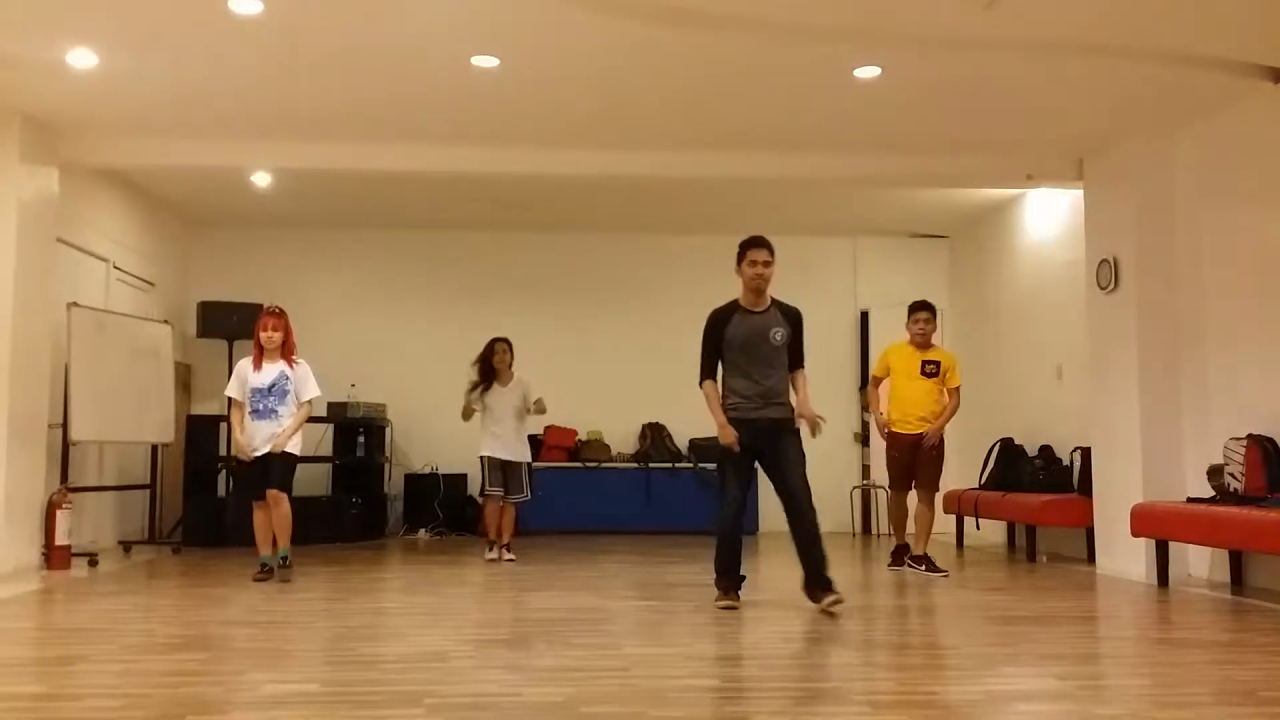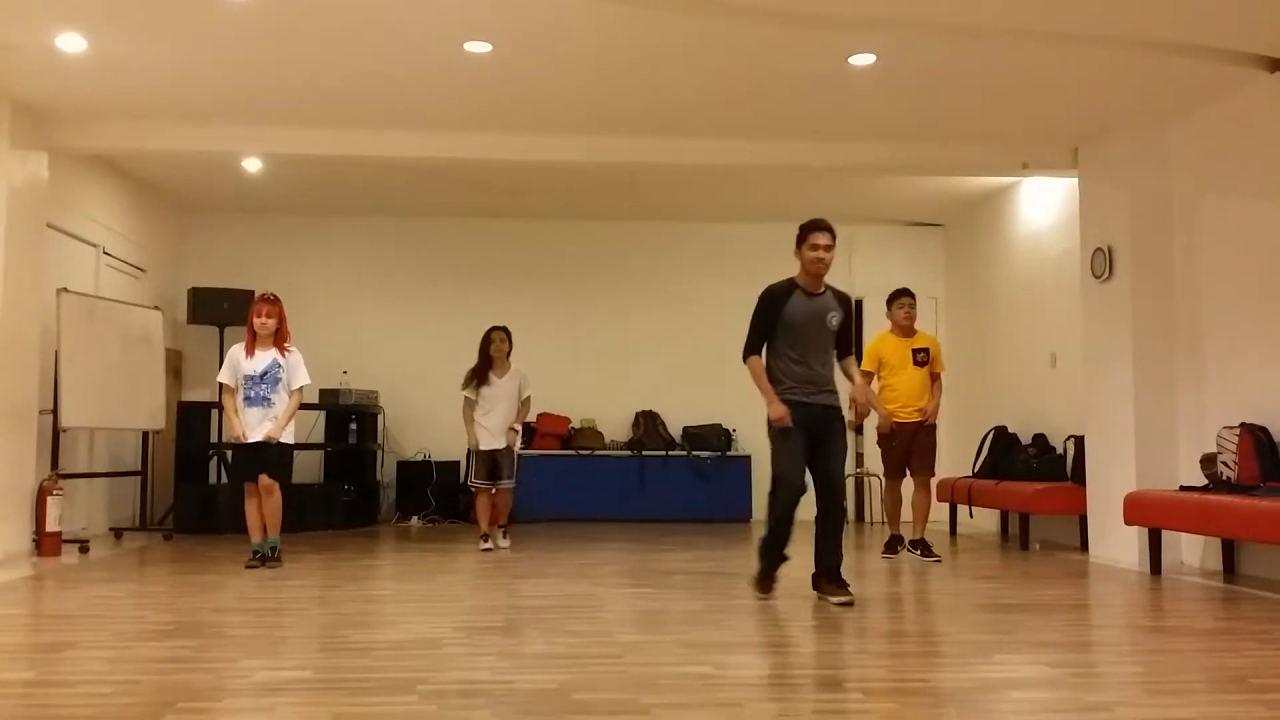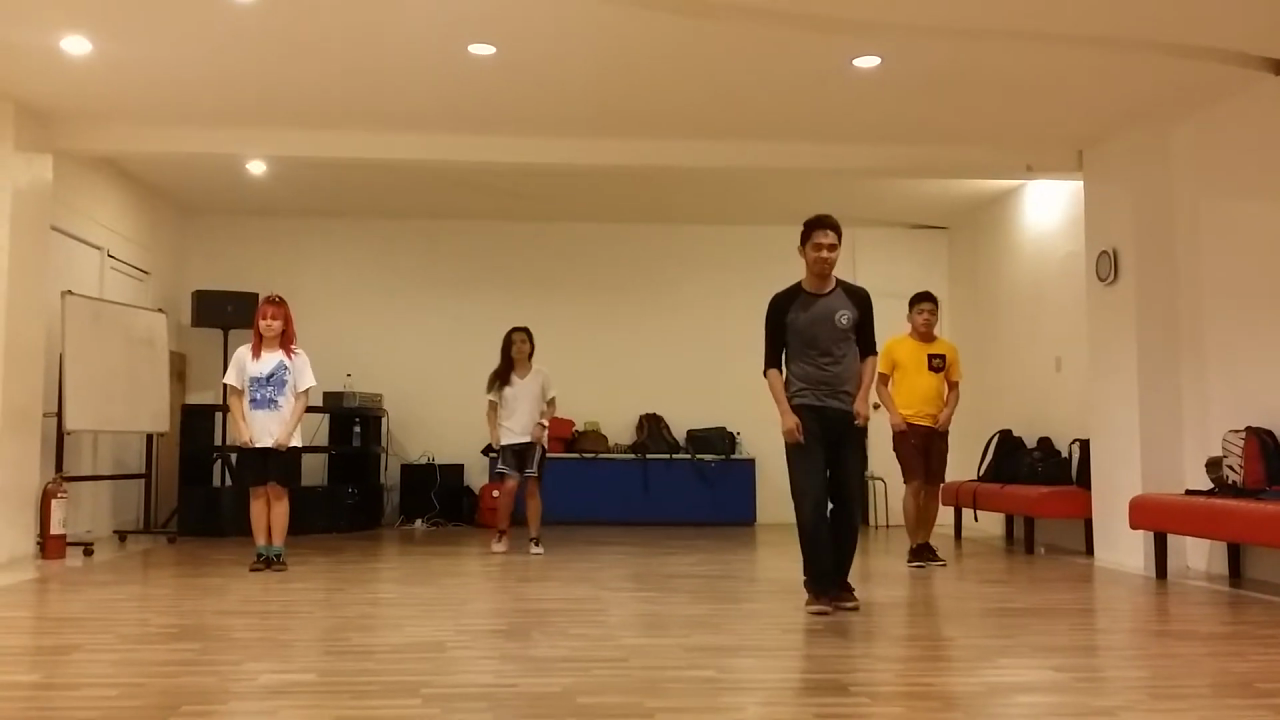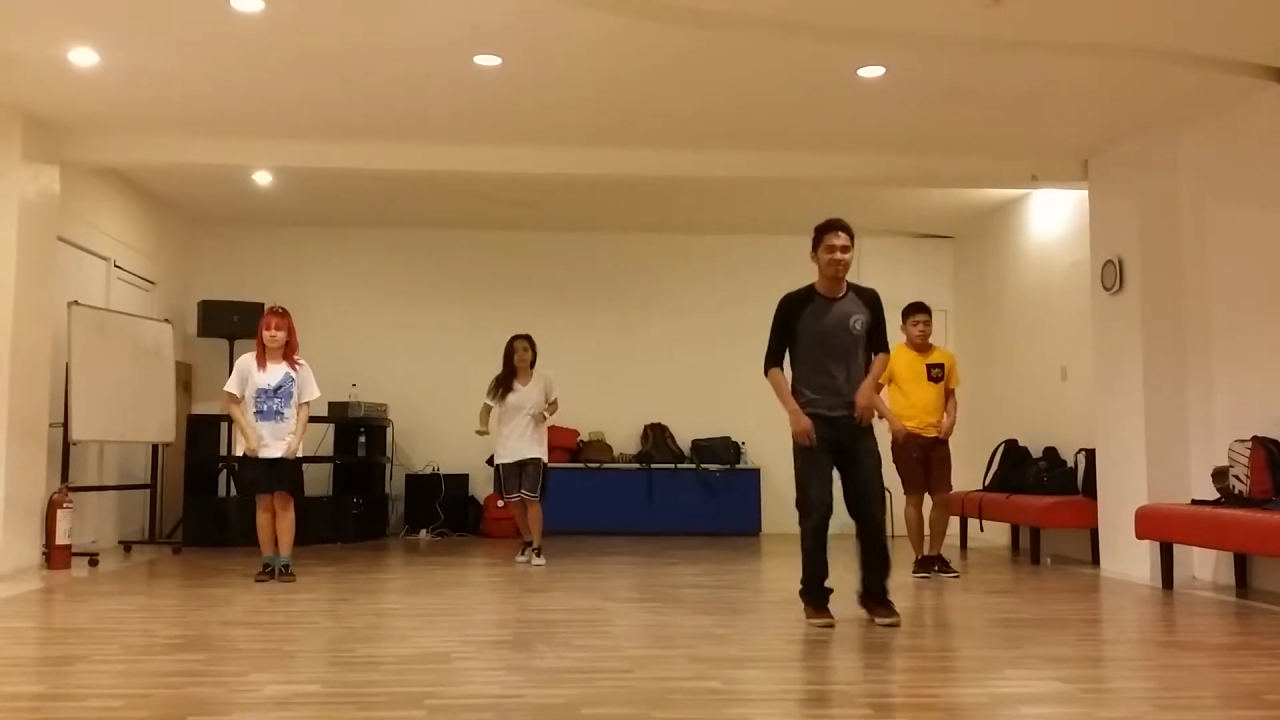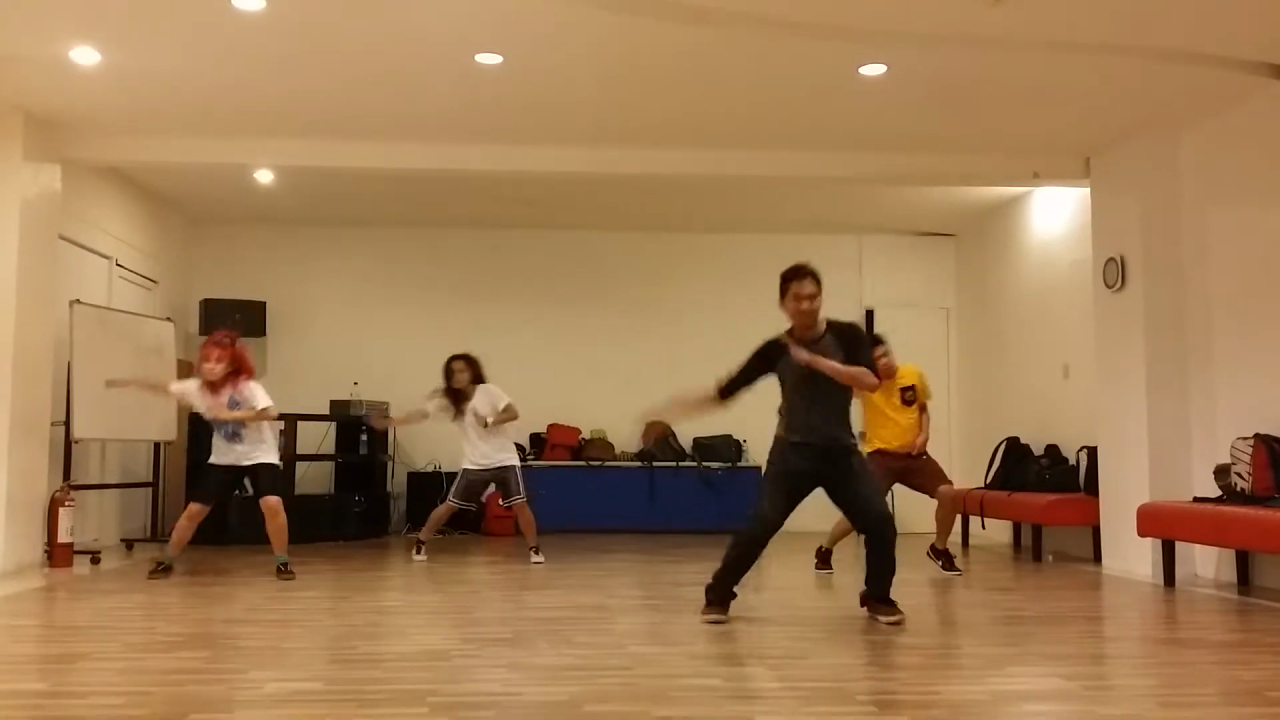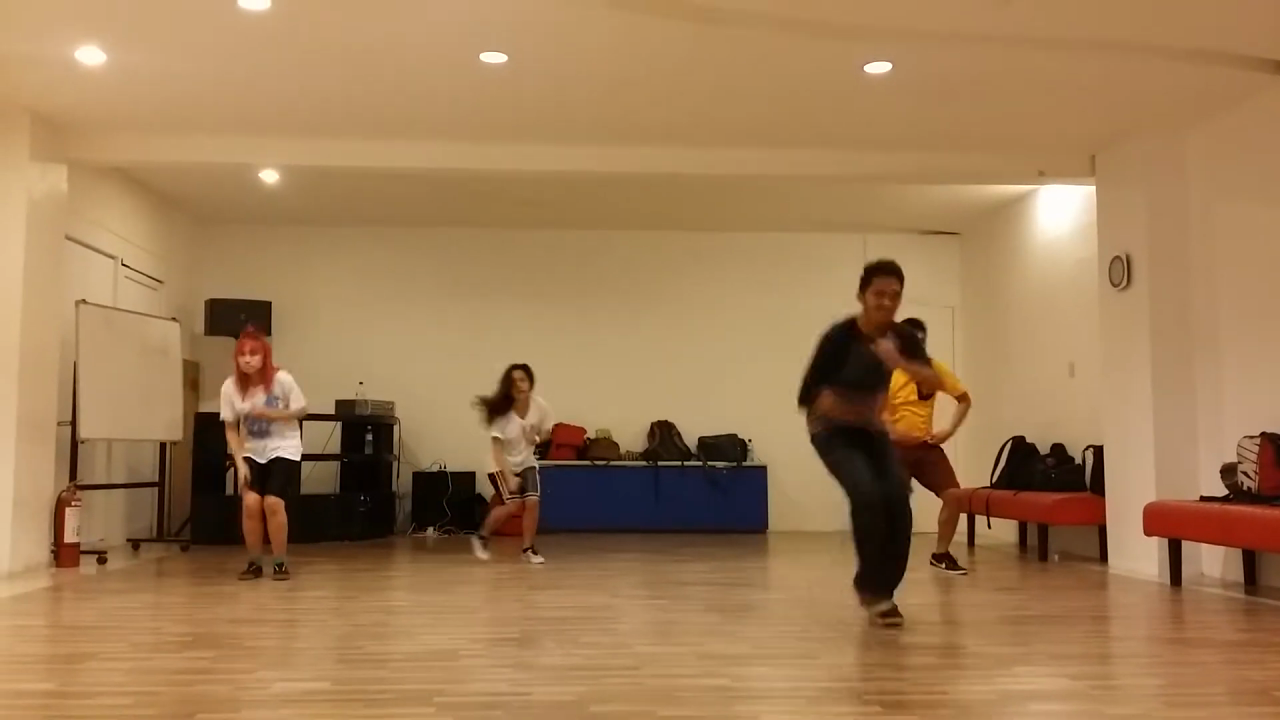
dt=0.5s
person 1, frame 1
left shoulder: (790, 317)
right shoulder: (721, 319)
right elbow: (707, 377)
left wrist: (802, 401)
right wrist: (721, 422)
left hip: (780, 423)
right hip: (739, 425)
left knee: (800, 499)
right knee: (732, 507)
left ankle: (818, 582)
right ankle: (727, 584)
person 1, frame 2
left shoulder: (841, 303)
right shoulder: (777, 296)
right elbow: (751, 353)
left wrist: (857, 383)
right wrist: (771, 400)
left hip: (828, 408)
right hip: (789, 407)
left knee: (834, 492)
right knee: (789, 484)
left ankle: (829, 576)
right ankle: (768, 561)
person 1, frame 3
left shoulder: (857, 299)
right shoulder: (784, 304)
left elbow: (868, 352)
right elbow: (772, 364)
left wrist: (863, 396)
right wrist: (784, 411)
left hip: (847, 414)
right hip: (805, 413)
left knee: (848, 501)
right knee: (811, 501)
left ankle: (839, 581)
right ankle: (818, 586)
person 1, frame 4
left shoulder: (867, 301)
right shoulder: (794, 304)
left elbow: (880, 351)
right elbow: (772, 364)
left wrist: (869, 383)
right wrist: (794, 412)
left hip: (855, 421)
right hip: (813, 421)
left knee: (871, 508)
right knee: (816, 507)
left ankle: (876, 594)
right ankle: (814, 597)
person 1, frame 5
left shoulder: (848, 335)
right shoulder: (774, 351)
left elbow: (871, 381)
right elbow: (725, 392)
left wrist: (814, 360)
right wrist: (677, 410)
left hip: (840, 449)
right hip: (793, 449)
left knee: (879, 520)
right knee: (761, 523)
left ankle: (879, 596)
right ankle: (718, 594)
person 1, frame 6
left shoulder: (902, 336)
right shoulder: (839, 336)
left elbow: (930, 379)
right elbow: (808, 399)
left wrist: (900, 362)
right wrist: (863, 413)
left hip: (873, 431)
right hip: (833, 431)
left knee: (897, 506)
right knee: (868, 495)
left ankle: (883, 588)
right ankle: (870, 584)
person 2, frame 1
left shoulder: (297, 367)
right shoulder: (245, 367)
left elbow: (306, 406)
right elbow: (236, 407)
left wrist: (285, 435)
right wrist: (237, 436)
left hip: (284, 445)
right hip: (253, 447)
left knee: (277, 495)
right knee: (259, 502)
left ankle: (284, 556)
right ankle: (265, 562)
person 2, frame 2
left shoulder: (289, 354)
right shoulder: (237, 352)
left elbow: (296, 395)
right elbow: (228, 393)
left wrist: (278, 427)
right wrist: (234, 424)
left hip: (277, 433)
right hip: (246, 434)
left knee: (268, 483)
right knee: (251, 488)
left ankle: (273, 545)
right ankle: (257, 548)
person 2, frame 3
left shoulder: (295, 356)
right shoulder: (244, 354)
left elbow: (302, 398)
right elbow: (234, 396)
left wrist: (288, 432)
right wrist: (242, 429)
left hip: (283, 439)
right hip: (253, 439)
left knee: (278, 491)
right knee: (257, 492)
left ankle: (278, 552)
right ankle: (261, 552)
person 2, frame 4
left shoulder: (299, 367)
right shoulder: (246, 363)
left elbow: (303, 407)
right elbow: (232, 404)
left wrist: (296, 439)
right wrist: (249, 437)
left hip: (286, 447)
right hip: (255, 447)
left knee: (285, 501)
right knee: (264, 502)
left ankle: (285, 563)
right ankle: (268, 562)
person 2, frame 5
left shoulder: (246, 386)
right shoulder: (196, 387)
left elbow: (270, 413)
right elbow: (164, 388)
left wrist: (231, 415)
right wrist: (129, 383)
left hip: (260, 456)
right hip: (223, 459)
left knee: (272, 504)
right knee: (194, 510)
left ankle: (282, 561)
right ankle: (167, 560)
person 2, frame 6
left shoulder: (281, 380)
right shoulder: (231, 386)
left elbow: (301, 411)
right elbow: (229, 429)
left wrist: (270, 415)
right wrist: (239, 462)
left hip: (283, 451)
right hip: (250, 453)
left knee: (273, 504)
right knee: (250, 506)
left ankle: (280, 563)
right ankle: (254, 562)
person 3, frame 1
left shoulder: (945, 358)
right shoulder: (892, 353)
left elbow: (954, 398)
right elbow: (873, 385)
left wrist: (939, 425)
right wrist: (876, 414)
left hip: (929, 435)
right hip: (898, 433)
left knee: (926, 494)
right knee: (898, 493)
left ankle: (919, 555)
right ankle: (901, 545)
person 3, frame 2
left shoulder: (930, 343)
right shoulder: (878, 345)
left elbow: (936, 379)
right elbow: (865, 383)
left wrist: (935, 403)
right wrist: (880, 412)
left hip: (923, 421)
right hip: (893, 423)
left knee: (923, 480)
right knee: (893, 480)
left ankle: (918, 539)
right ankle: (894, 537)
person 3, frame 3
left shoulder: (947, 350)
right shoulder: (894, 347)
left elbow: (953, 388)
right elbow: (881, 384)
left wrist: (949, 411)
right wrist: (893, 413)
left hip: (936, 427)
right hip: (907, 425)
left knee: (933, 488)
right knee: (915, 485)
left ankle: (924, 543)
right ankle: (914, 547)
person 3, frame 4
left shoulder: (945, 358)
right shoulder: (892, 357)
right elbow: (872, 392)
left wrist: (951, 418)
right wrist: (892, 419)
left hip: (937, 437)
right hip: (907, 437)
left knee: (942, 497)
right knee: (914, 497)
left ankle: (935, 555)
right ankle: (920, 558)
person 3, frame 5
left shoulder: (915, 375)
left wrist: (924, 434)
left hip: (912, 453)
right hip: (881, 454)
left knee: (947, 493)
left ankle: (940, 549)
right ankle: (825, 550)
person 3, frame 6
left shoulder: (937, 371)
left elbow: (965, 399)
left wrist: (950, 430)
right wrist: (891, 431)
left hip: (927, 445)
right hip: (895, 445)
left knee: (953, 495)
left ankle: (941, 554)
person 4, frame 1
left shoulder: (522, 384)
right shoulder: (483, 387)
left elbow: (542, 407)
right elbow: (466, 416)
left wrist: (530, 408)
right wrist: (468, 402)
left hip: (517, 450)
right hip: (491, 449)
left knee: (511, 500)
right knee: (493, 496)
left ankle: (505, 545)
right ankle: (491, 542)
person 4, frame 2
left shoulder: (519, 375)
right shoulder: (477, 375)
left elbow: (525, 405)
right elbow: (468, 406)
left wrist: (515, 428)
right wrist: (470, 433)
left hip: (506, 440)
right hip: (482, 439)
left knee: (505, 488)
right knee: (483, 488)
left ankle: (501, 527)
right ankle: (485, 534)
person 4, frame 3
left shoulder: (541, 375)
right shoulder: (500, 376)
left elbow: (551, 405)
right elbow: (492, 408)
left wrist: (542, 424)
right wrist: (493, 431)
left hip: (533, 439)
right hip: (508, 439)
left knee: (532, 488)
right knee: (509, 486)
left ankle: (534, 538)
right ankle: (501, 533)
person 4, frame 4
left shoulder: (544, 379)
right shoulder: (501, 383)
left elbow: (554, 404)
right elbow: (486, 408)
left wrist: (545, 413)
right wrist: (483, 426)
left hip: (533, 450)
right hip: (506, 451)
left knee: (531, 500)
right knee: (516, 501)
left ankle: (536, 548)
right ankle: (527, 542)
person 4, frame 5
left shoulder: (489, 391)
right shoulder: (449, 399)
left elbow: (513, 413)
right elbow: (421, 414)
left wrist: (489, 421)
right wrist: (390, 422)
left hip: (503, 458)
right hip: (474, 463)
left knee: (519, 503)
right knee: (450, 505)
left ankle: (534, 548)
right ankle: (421, 541)
person 4, frame 6
left shoulder: (539, 407)
right shoulder: (500, 413)
left elbow: (546, 432)
right elbow: (497, 448)
left wrist: (537, 438)
right wrist: (508, 476)
left hip: (527, 463)
right hip: (503, 465)
left knee: (533, 502)
right knee: (512, 503)
left ankle: (528, 548)
right ankle: (481, 536)
